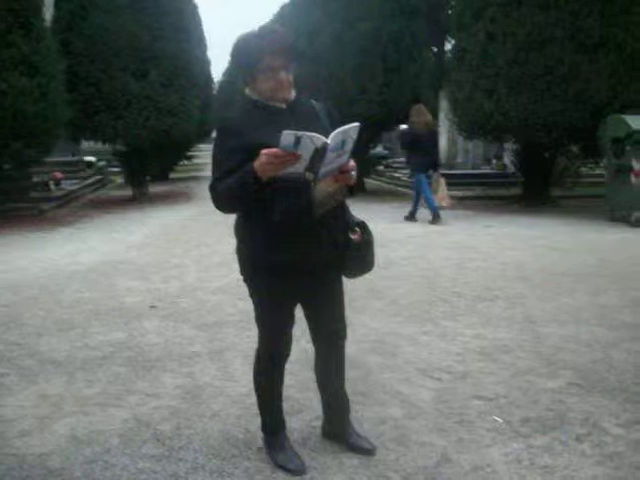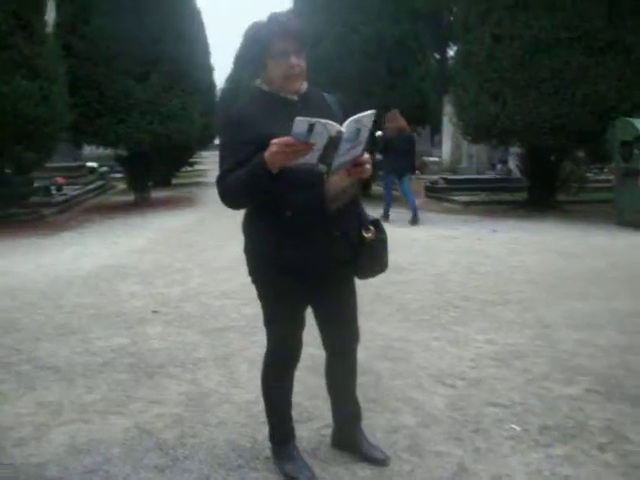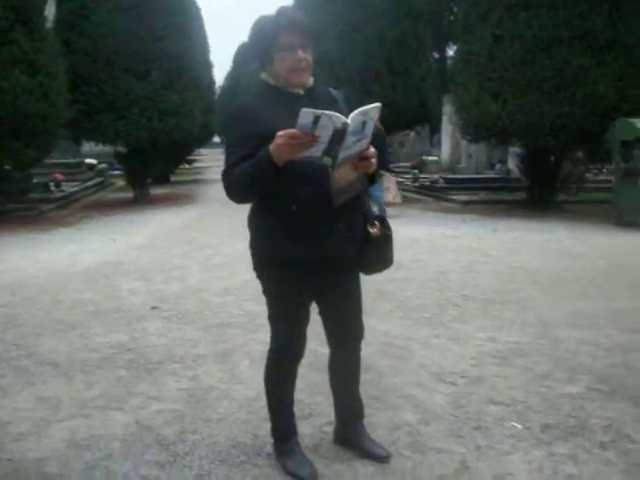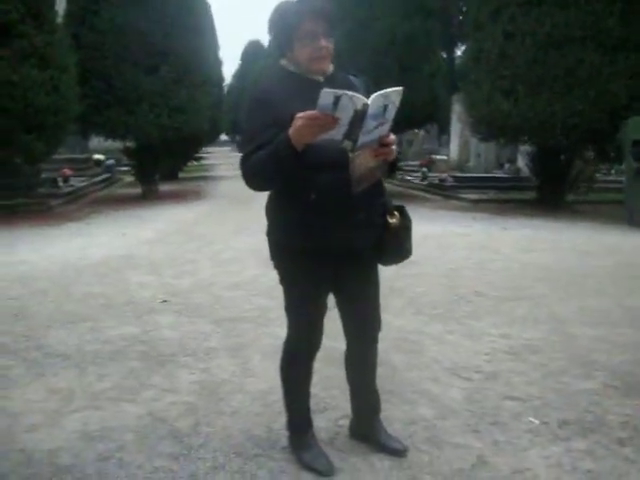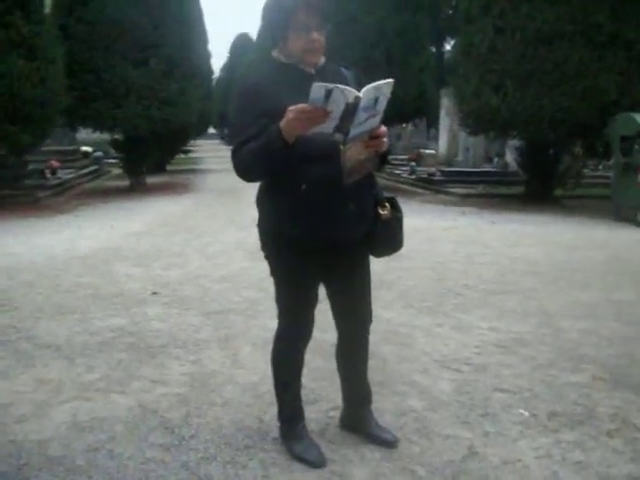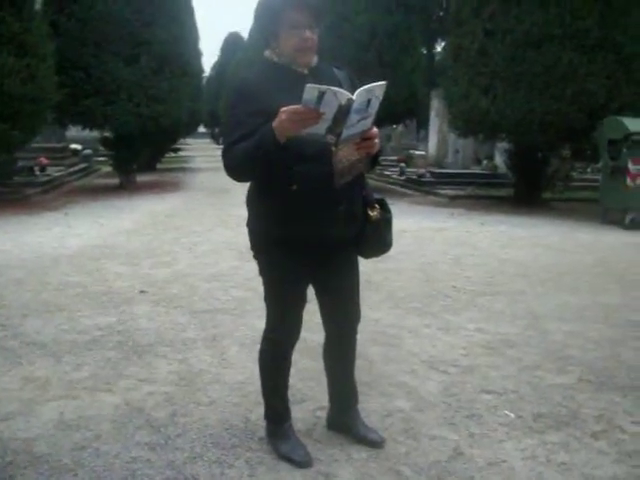
dt=0.7s
person 1, frame 1
left shoulder: (313, 110)
right shoulder: (236, 123)
left elbow: (334, 165)
right elbow: (223, 197)
left wrist: (346, 174)
right wrist: (257, 172)
left hip: (321, 250)
right hip: (271, 259)
left knee: (331, 339)
right knee: (274, 347)
left ankle: (337, 421)
right ankle: (274, 435)
person 1, frame 2
left shoulder: (325, 104)
right shoulder: (244, 116)
left elbow: (345, 164)
right elbow: (230, 192)
left wrist: (360, 168)
right wrist: (267, 164)
left hip: (334, 250)
right hip: (280, 259)
left knee: (344, 343)
right knee: (283, 351)
left ankle: (348, 429)
person 1, frame 3
left shoulder: (331, 99)
right shoulder: (250, 110)
left elbow: (353, 160)
right elbow: (236, 187)
left wrist: (367, 164)
right wrist: (273, 157)
left hip: (339, 246)
right hip: (285, 254)
left knee: (348, 339)
right knee: (287, 346)
left ankle: (350, 425)
right ankle: (285, 440)
person 1, frame 4
left shoulder: (351, 87)
right shoulder: (268, 94)
left elbow: (372, 148)
right elbow: (255, 174)
left wrist: (387, 151)
right wrist: (293, 140)
left hip: (358, 236)
right hip: (303, 243)
left knee: (365, 331)
right knee: (304, 336)
left ankle: (366, 420)
right ankle: (300, 434)
person 1, frame 5
left shoulder: (340, 77)
right shoulder: (259, 83)
left elbow: (363, 141)
right elbow: (246, 164)
left wrist: (378, 143)
right wrist: (284, 132)
left hip: (348, 228)
right hip: (294, 234)
left knee: (356, 324)
right knee: (295, 328)
left ankle: (357, 411)
right ankle: (292, 425)
person 1, frame 6
left shoulder: (333, 78)
right shoulder: (251, 82)
left elbow: (353, 143)
right elbow: (236, 164)
left wrist: (369, 144)
right wrist: (277, 133)
left hip: (338, 229)
right hip: (283, 234)
left knee: (344, 324)
right knee: (283, 329)
left ankle: (344, 411)
right ankle: (278, 425)
